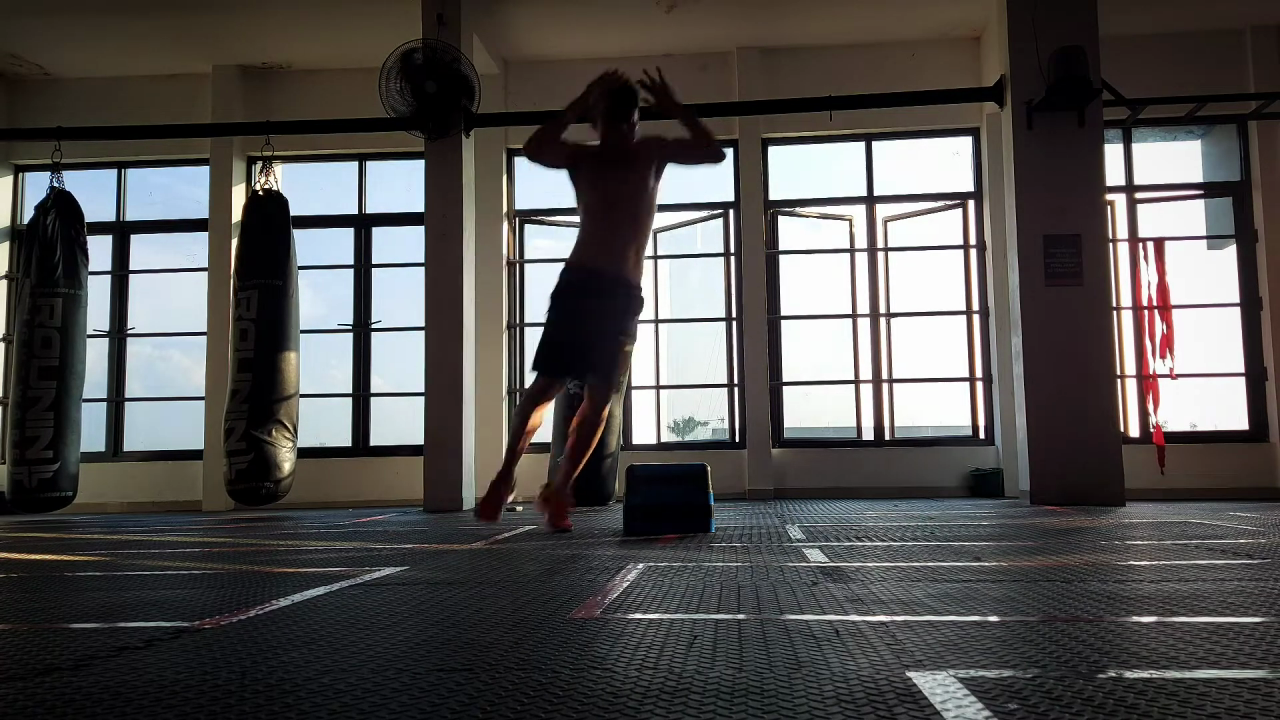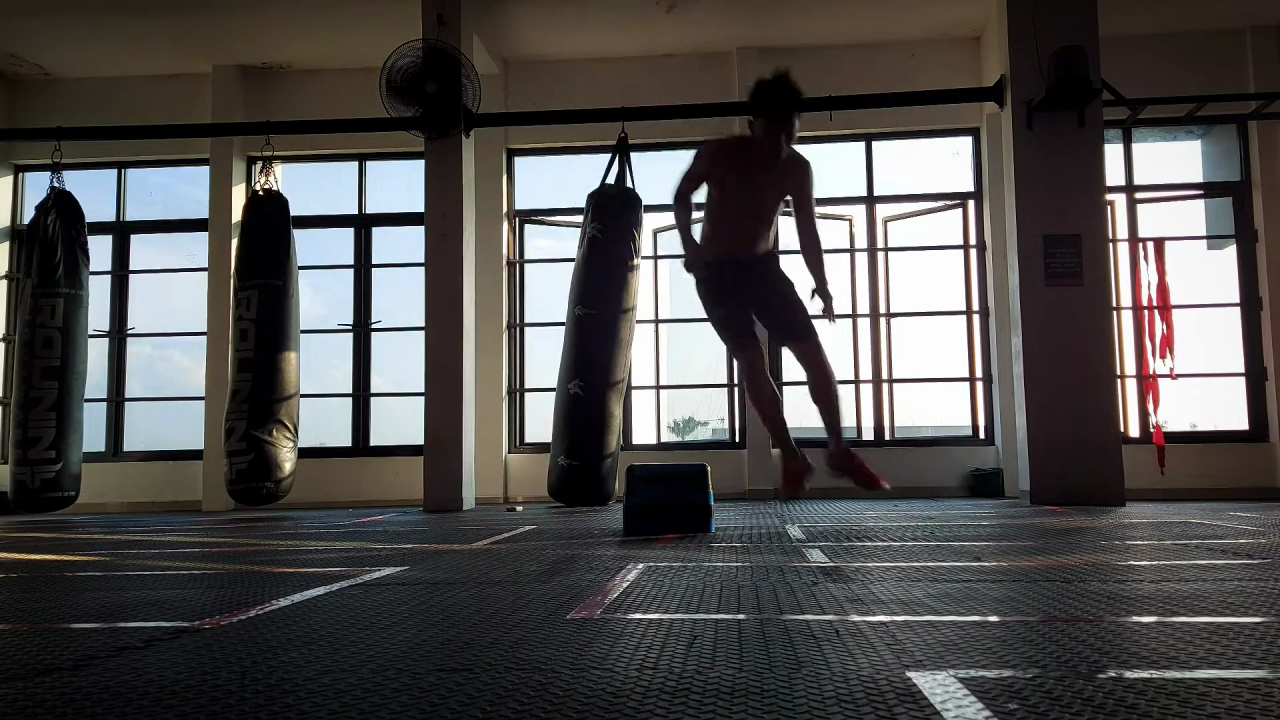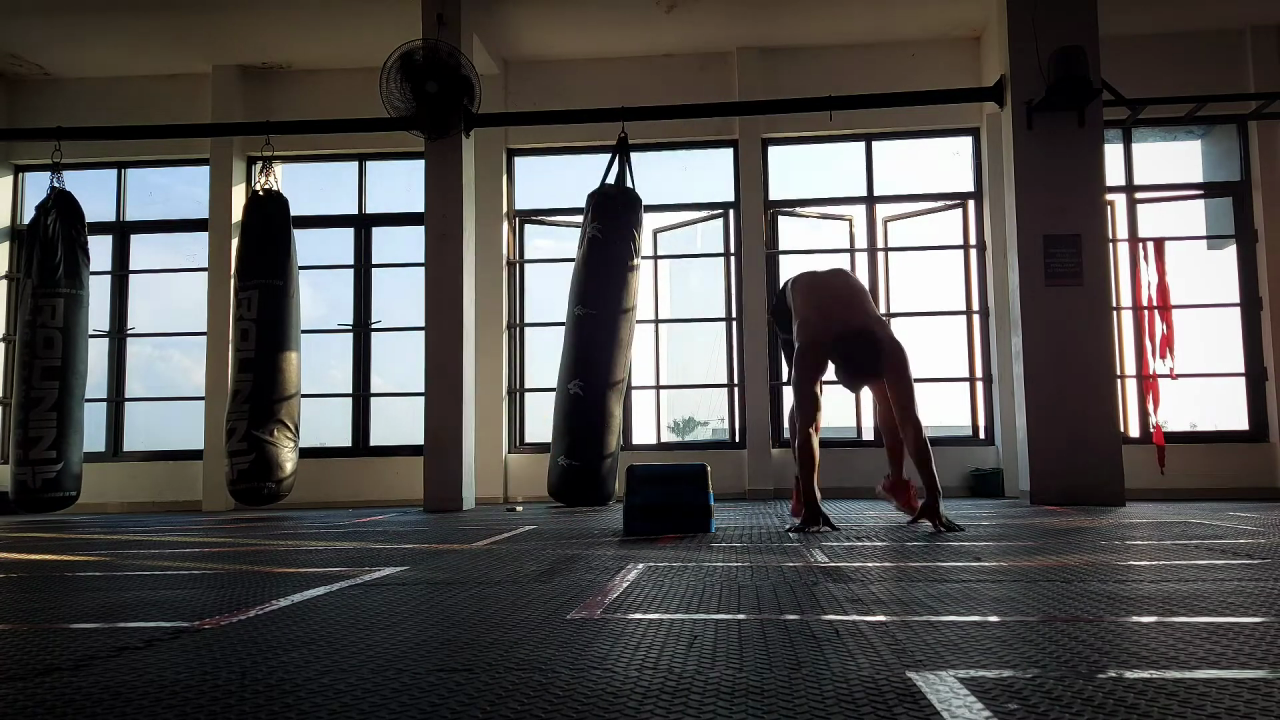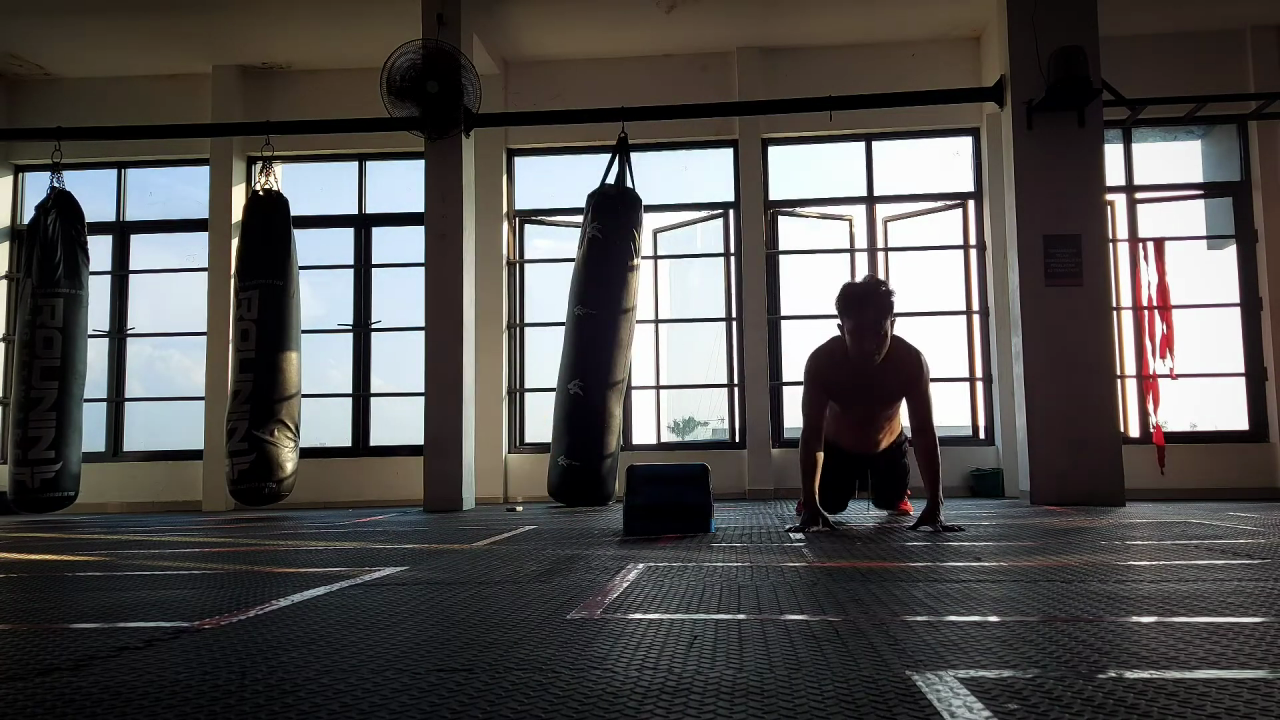
dt=0.4s
person 1, frame 1
left shoulder: (653, 154)
right shoulder: (583, 159)
left elbow: (713, 153)
right elbow: (534, 148)
left wrist: (675, 108)
right wrist: (577, 106)
left hip: (624, 293)
right hip: (579, 283)
left knee: (599, 400)
right knee: (543, 389)
left ankle: (557, 493)
right ankle: (503, 481)
person 1, frame 2
left shoulder: (798, 169)
right shoulder: (719, 155)
left elbow: (808, 230)
right elbow: (682, 196)
left wrist: (822, 284)
right wrist: (690, 247)
left hip: (764, 268)
right hip: (717, 271)
left knee: (812, 351)
right knee: (752, 358)
left ankle: (839, 452)
right ankle: (792, 457)
person 1, frame 3
left shoulder: (890, 350)
right shoulder: (810, 349)
left elbow: (910, 423)
right elbow: (804, 426)
left wrist: (933, 499)
right wrist: (813, 505)
left knee: (887, 395)
right knee: (810, 404)
left ankle: (896, 481)
right ankle: (803, 494)
person 1, frame 4
left shoulder: (911, 361)
right shoulder: (822, 361)
left elbow: (925, 434)
right elbow: (811, 438)
left wrist: (934, 506)
right wrist: (811, 505)
left ankle: (896, 495)
right ankle: (812, 502)
